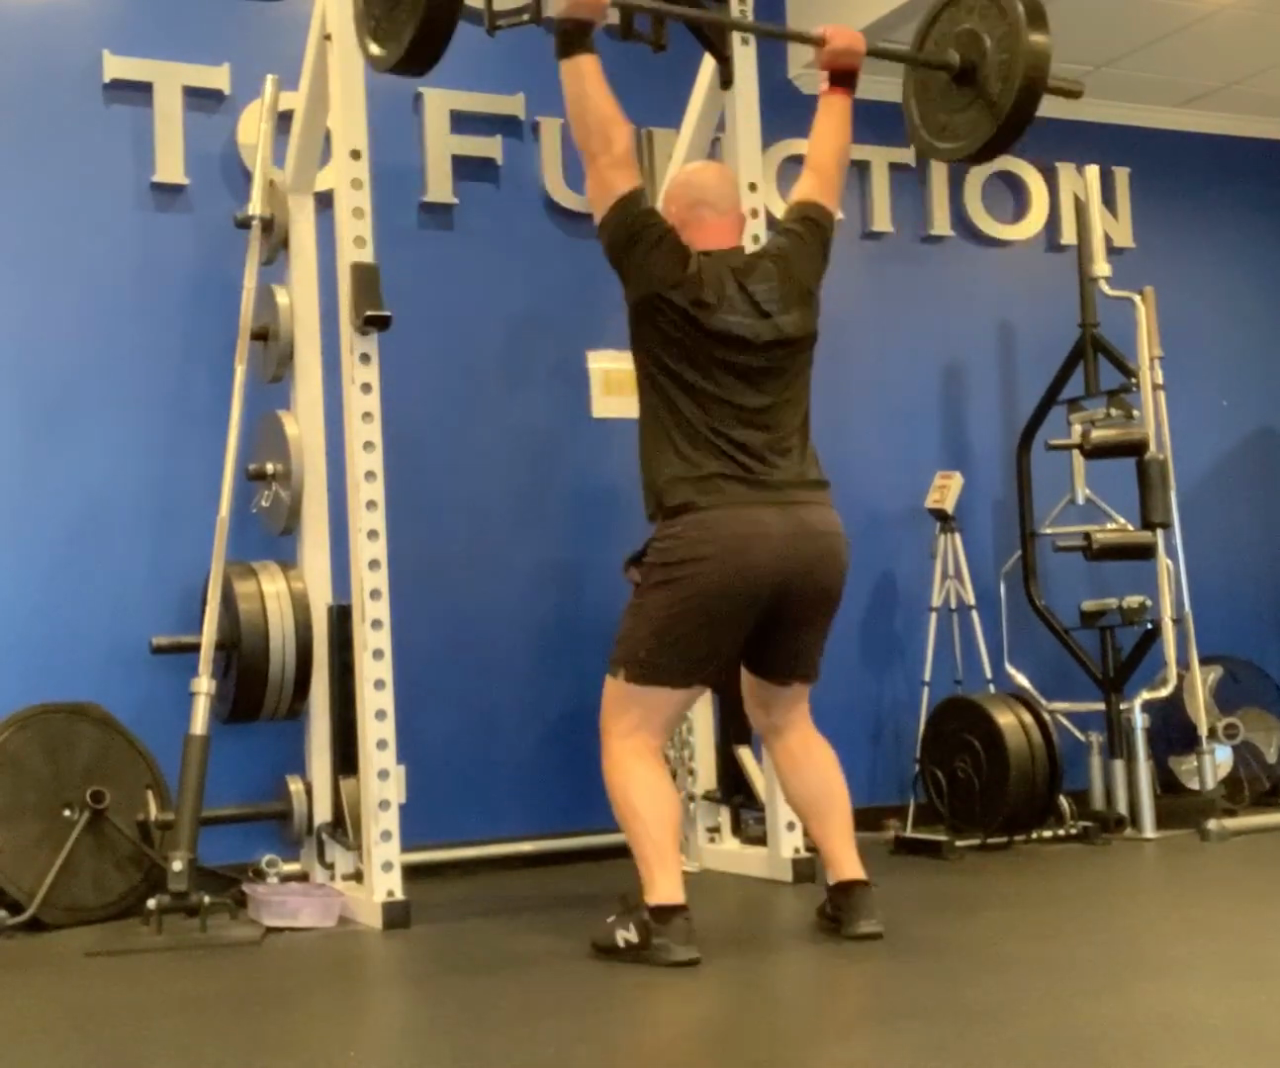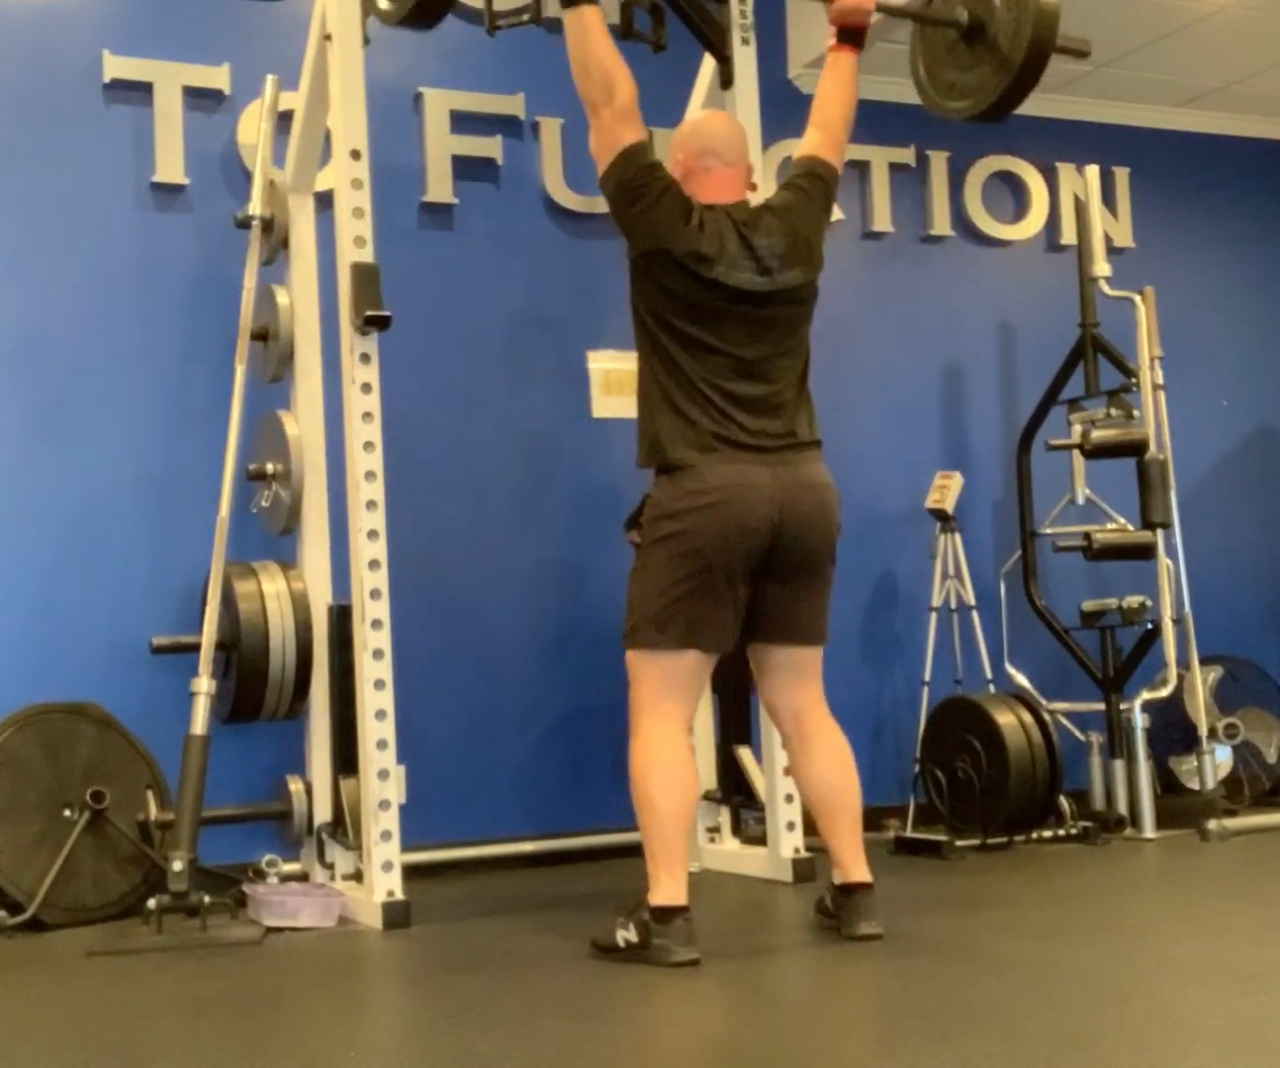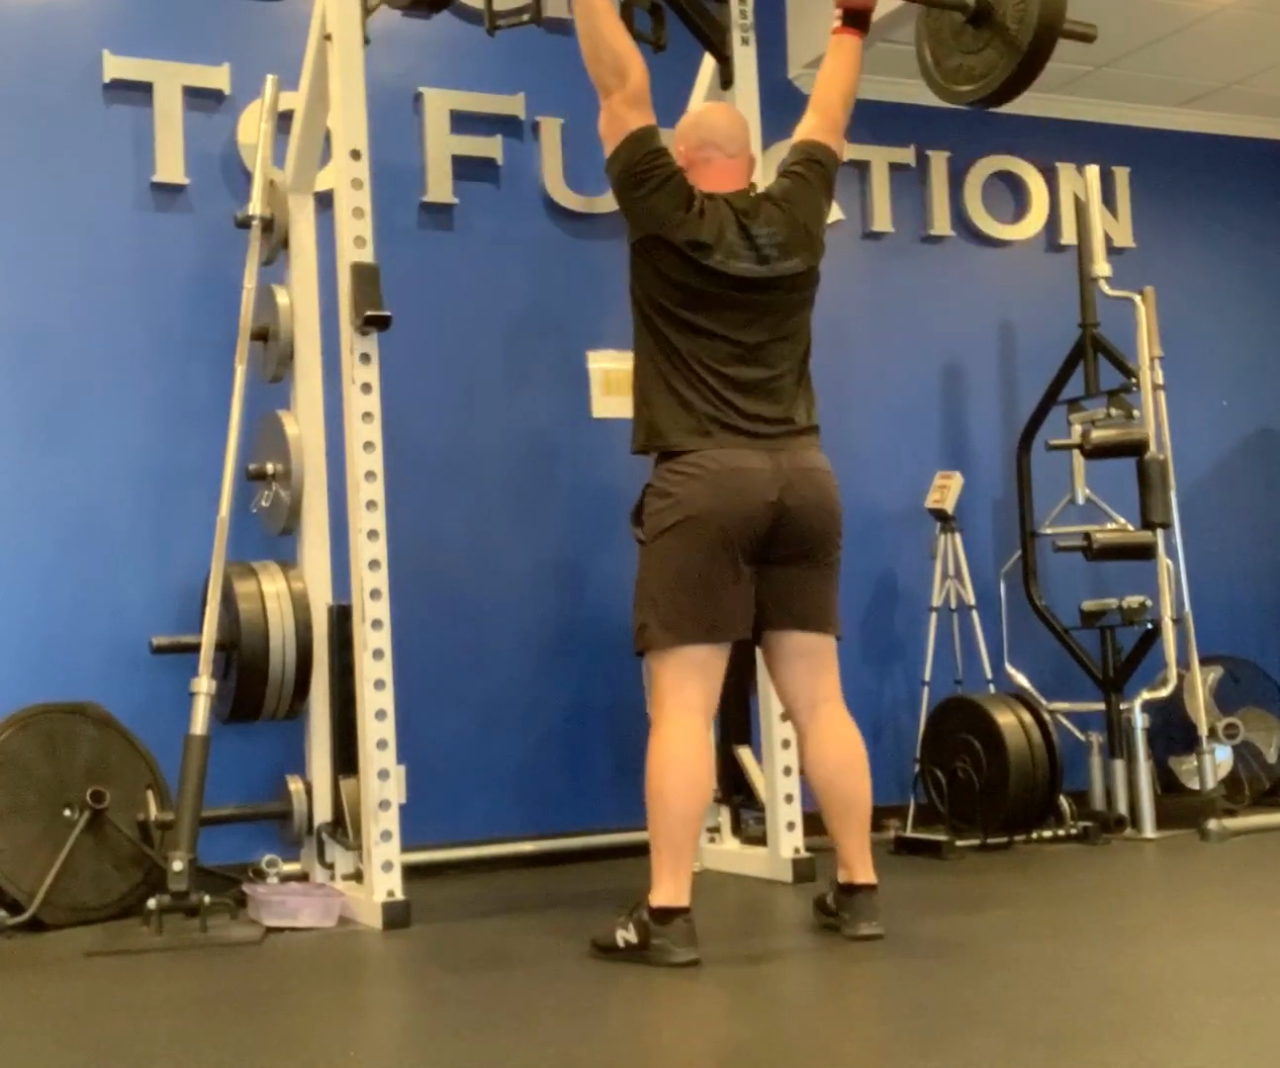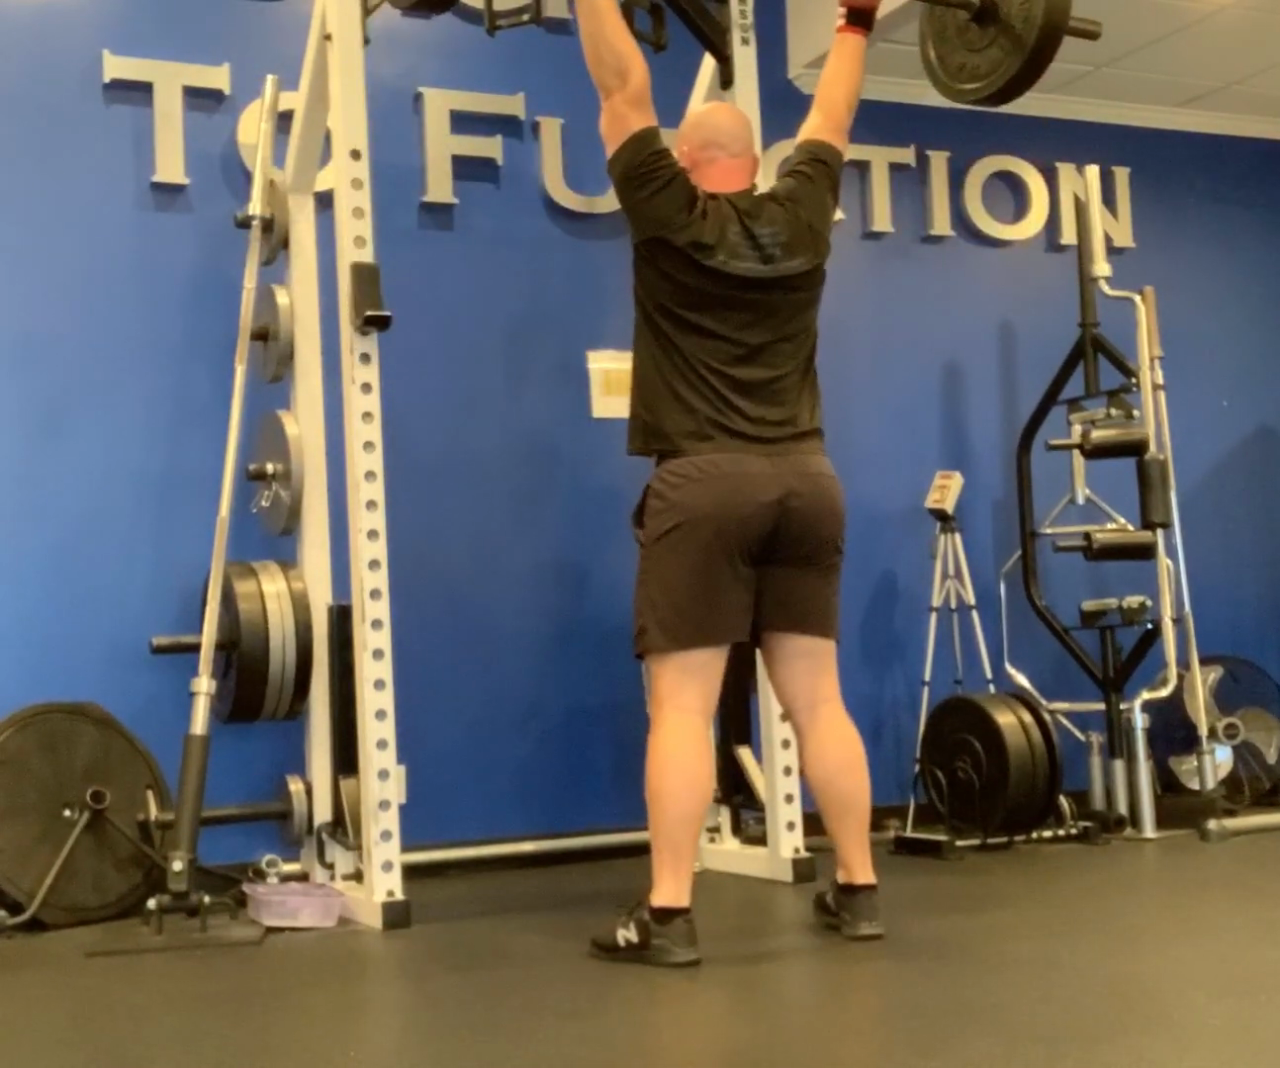
dt=0.2s
person 1, frame 1
left shoulder: (666, 279)
right shoulder: (787, 281)
left elbow: (607, 155)
right elbow: (819, 176)
right wrist: (840, 81)
left hip: (714, 540)
right hip: (813, 538)
left knee: (629, 734)
right knee: (786, 725)
left ankle: (663, 915)
right ankle: (852, 892)
person 1, frame 2
left shoulder: (666, 229)
right shoulder: (795, 231)
left elbow: (611, 109)
right elbow: (827, 131)
left hip: (707, 494)
right hip: (805, 491)
left knee: (661, 712)
right knee: (801, 707)
left ankle: (666, 914)
right ankle: (855, 889)
person 1, frame 3
left shoulder: (668, 216)
right shoulder: (796, 216)
left elbow: (620, 90)
right elbow: (828, 116)
left hip: (705, 481)
right hip: (803, 477)
left knee: (682, 706)
right knee: (816, 699)
left ankle: (667, 916)
right ankle: (859, 889)
person 1, frame 4
left shoulder: (670, 214)
right shoulder: (800, 217)
left elbow: (623, 92)
right elbow: (831, 115)
left hip: (705, 484)
right hip: (805, 480)
left knee: (681, 707)
right knee: (816, 700)
left ankle: (668, 915)
right ankle: (858, 888)
